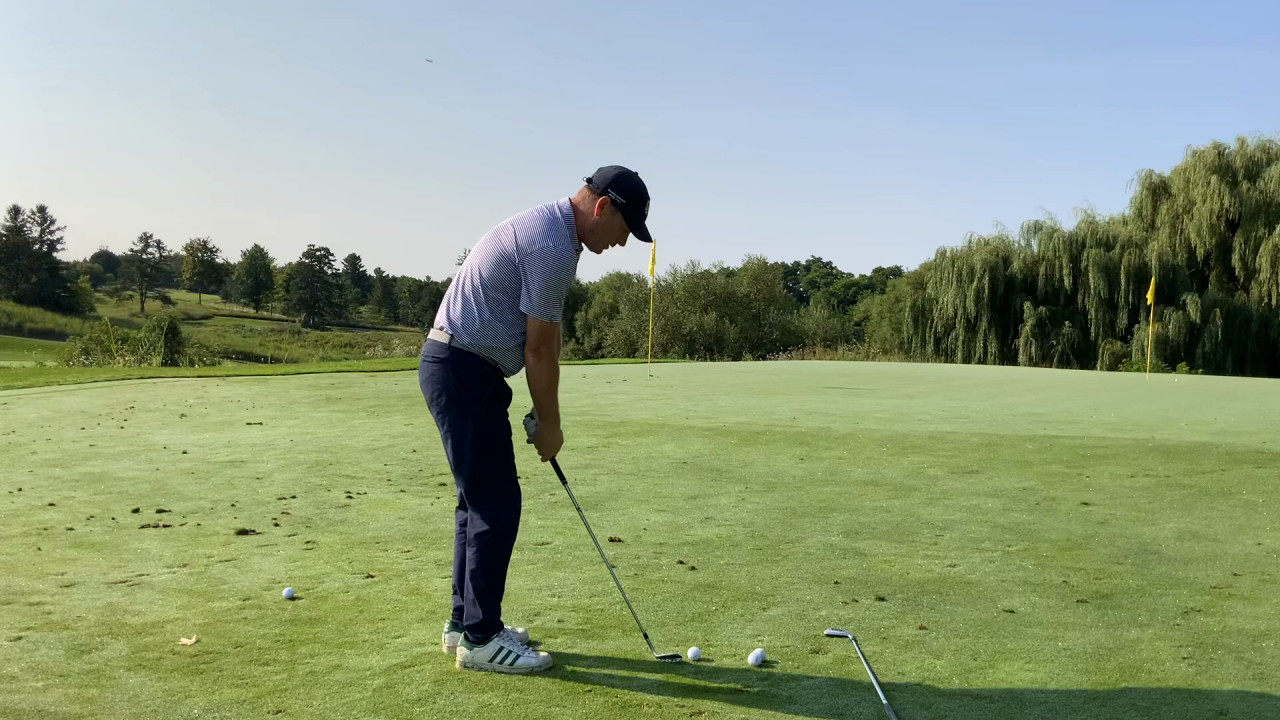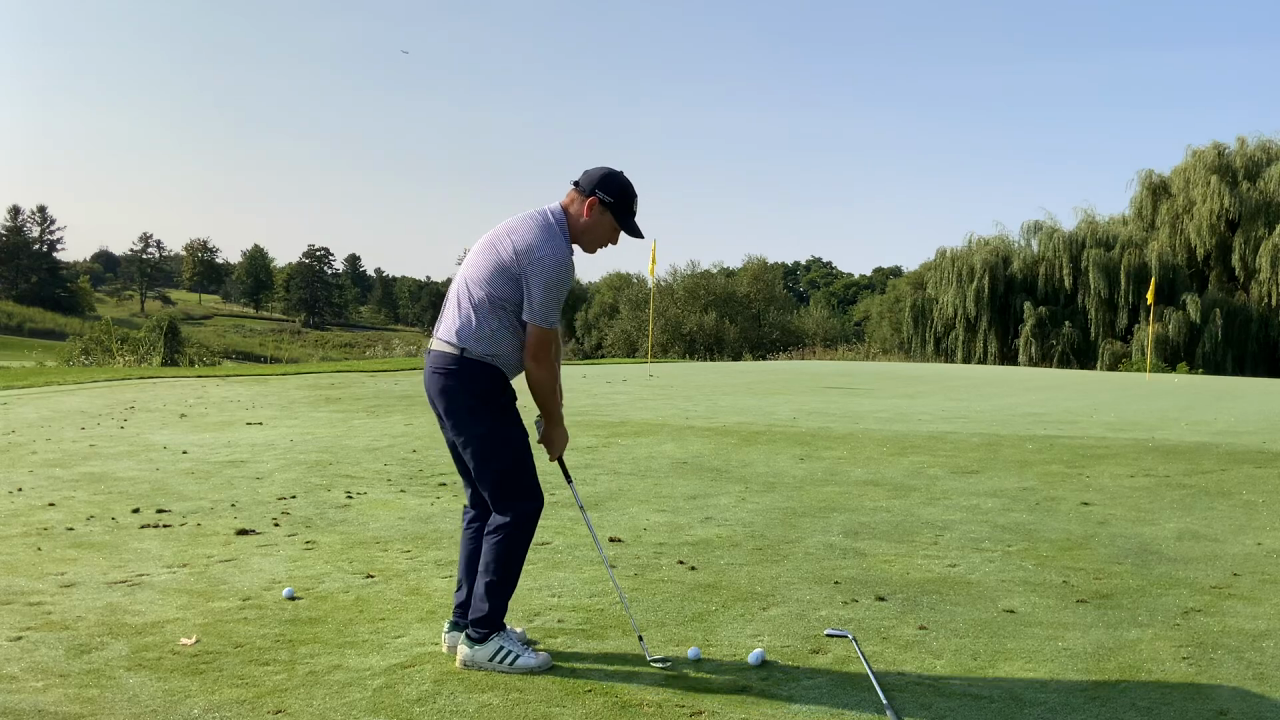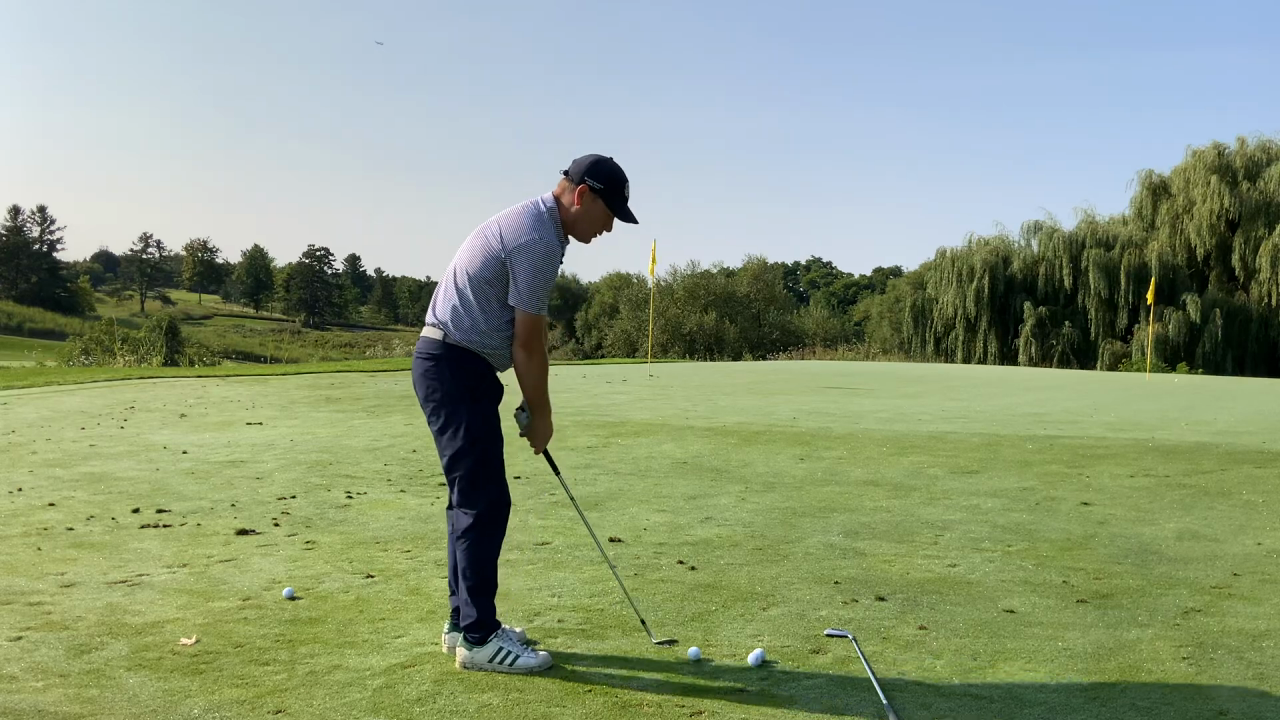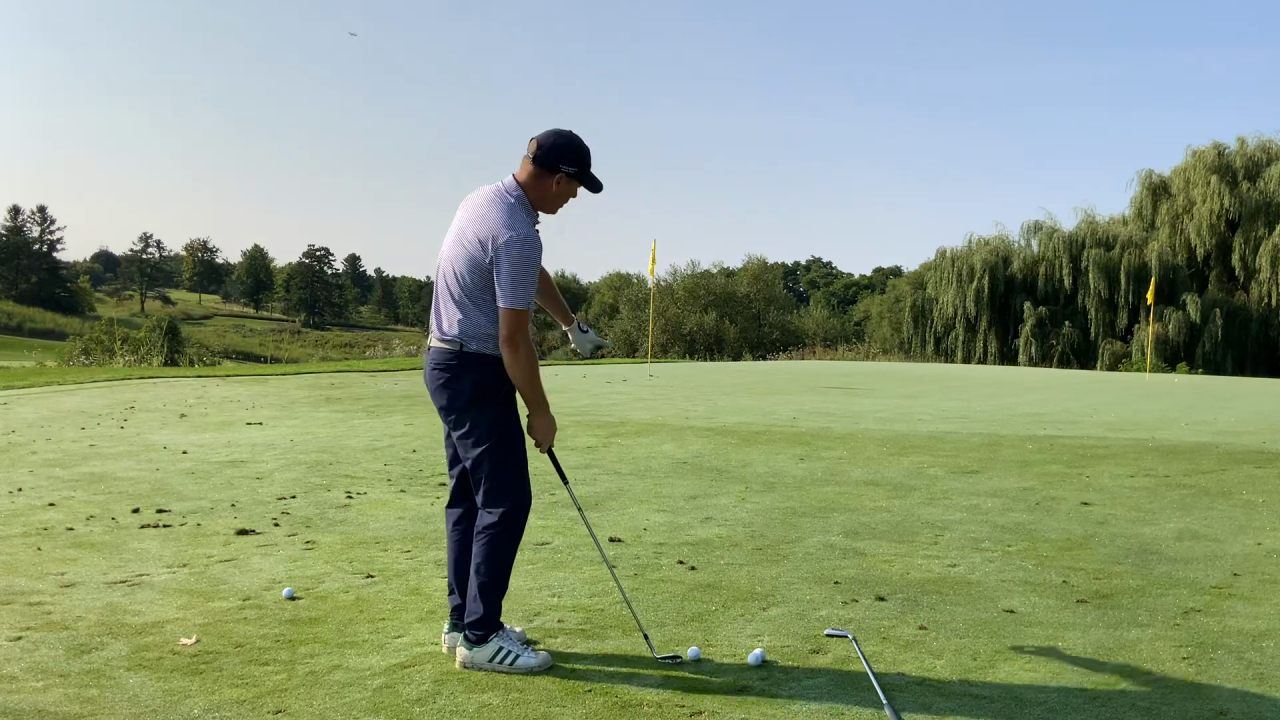
dt=1s
person 1, frame 1
left shoulder: (553, 231)
right shoulder: (554, 247)
left elbow: (550, 333)
right elbow: (538, 349)
left wrist: (542, 413)
right wrist: (551, 424)
left hip: (462, 370)
right hip: (463, 372)
left knee: (480, 498)
right knee: (496, 504)
left ankle: (465, 621)
right ankle: (480, 637)
person 1, frame 2
left shoulder: (534, 227)
right shoulder: (553, 257)
left elbow: (538, 343)
right elbow: (539, 353)
left wrist: (549, 417)
right wrist: (555, 427)
left hip: (449, 370)
right hip: (472, 380)
left knee: (488, 501)
right knee: (518, 504)
left ankle: (465, 620)
right ankle: (481, 636)
person 1, frame 3
left shoulder: (536, 224)
right shoulder: (538, 240)
left elbow: (532, 331)
right elbow: (527, 345)
left wrist: (533, 403)
right wrist: (542, 416)
left hip: (454, 367)
right hip: (454, 368)
left knee: (470, 498)
right knee: (485, 501)
left ankle: (466, 621)
right ankle: (478, 637)
person 1, frame 4
left shoulder: (488, 197)
right shoulder: (516, 235)
right elbow: (513, 339)
left wrist: (572, 324)
right wrist: (538, 412)
left hip: (451, 364)
right hip: (475, 373)
left knee: (471, 497)
right knee: (505, 501)
left ankle: (463, 622)
right ankle: (479, 637)
